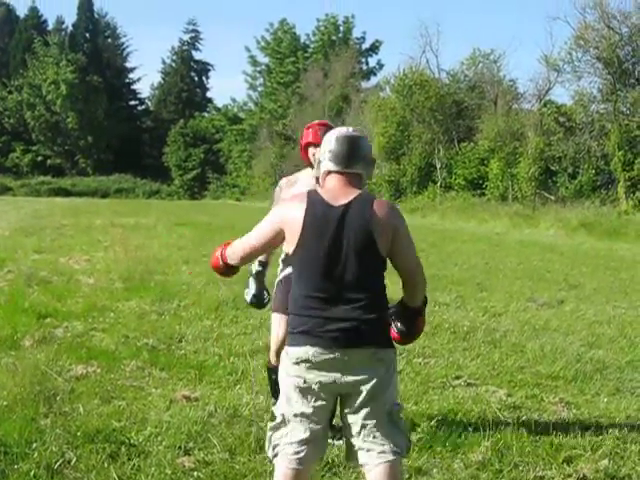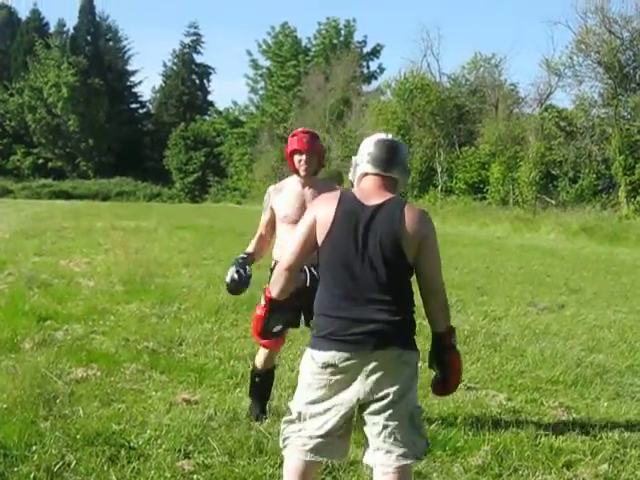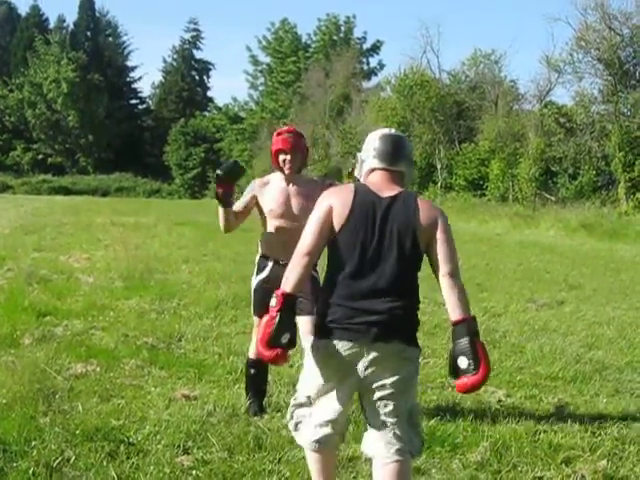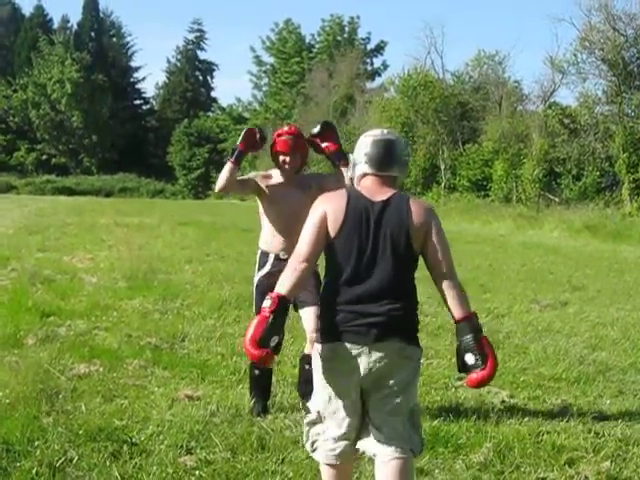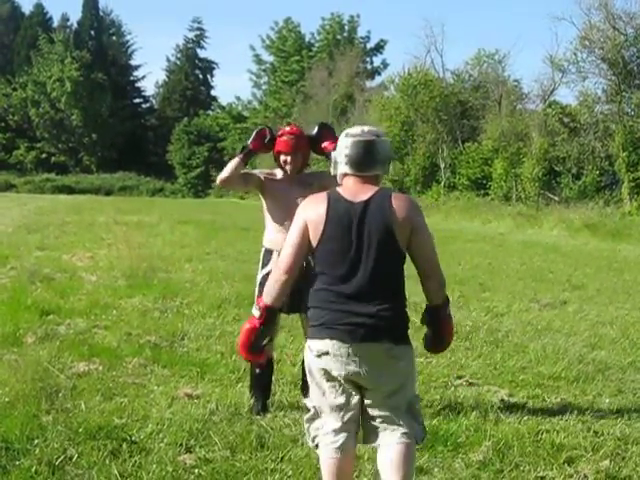
dt=0.2s
person 1, frame 1
left shoulder: (292, 209)
right shoulder: (384, 213)
left elbow: (248, 247)
right elbow: (414, 277)
left wrist: (224, 256)
right wrist: (413, 308)
left hip: (307, 346)
right hip: (368, 347)
left knee: (295, 440)
right knee: (380, 441)
person 1, frame 2
left shoulder: (325, 206)
right shoulder: (416, 220)
left elbow: (287, 265)
right elbow: (433, 290)
left wrist: (270, 304)
right wrist: (444, 343)
left hip: (330, 346)
right hip: (392, 350)
left knee: (307, 436)
right knee: (394, 446)
person 1, frame 3
left shoulder: (335, 198)
right shoulder: (428, 213)
left elbow: (305, 255)
right elbow: (449, 277)
left wrist: (281, 309)
right wrist: (465, 337)
left hip: (336, 337)
right hip: (394, 342)
left knee: (316, 422)
right knee: (393, 440)
person 1, frame 4
left shoulder: (329, 204)
right shoulder: (421, 213)
left elbow: (301, 262)
right elbow: (446, 278)
left wrist: (272, 312)
right wrist: (469, 334)
left hip: (339, 341)
right hip: (396, 343)
left knee: (333, 434)
right knee: (395, 439)
person 1, frame 5
left shoulder: (313, 208)
right shoulder: (403, 207)
left elbow: (285, 270)
right elbow: (430, 272)
left wrist: (262, 318)
right wrist: (439, 313)
left hip: (327, 338)
right hip: (386, 339)
left knee: (333, 428)
right knee: (397, 428)
person 2, frame 1
right shoulder: (288, 185)
right wrist: (258, 272)
right hip: (294, 268)
right knee: (278, 344)
left ankle: (326, 416)
right ankle: (281, 404)
person 2, frame 2
left shoulder: (331, 194)
right shoulder: (276, 192)
right elbow: (263, 237)
right wrist: (243, 261)
left hip: (320, 276)
right knee: (268, 348)
right ankle: (258, 402)
person 2, frame 3
left shoulder: (317, 188)
right shoulder: (260, 186)
right elbow: (229, 225)
right wrist: (224, 200)
right hip: (269, 269)
right knee: (261, 339)
right ankle: (255, 398)
person 2, frame 4
left shoulder: (314, 182)
right shoulder: (262, 180)
right elbow: (221, 188)
left wrist: (335, 151)
right wrist: (239, 153)
right hip: (270, 264)
left knee: (315, 334)
left ankle: (310, 398)
right ankle: (259, 398)
person 2, frame 5
left shoulder: (316, 180)
right shoulder: (264, 179)
right elbow: (223, 180)
left wrist: (332, 150)
right wrist: (249, 151)
left hip: (306, 264)
right hip: (273, 262)
right ankle: (259, 397)
